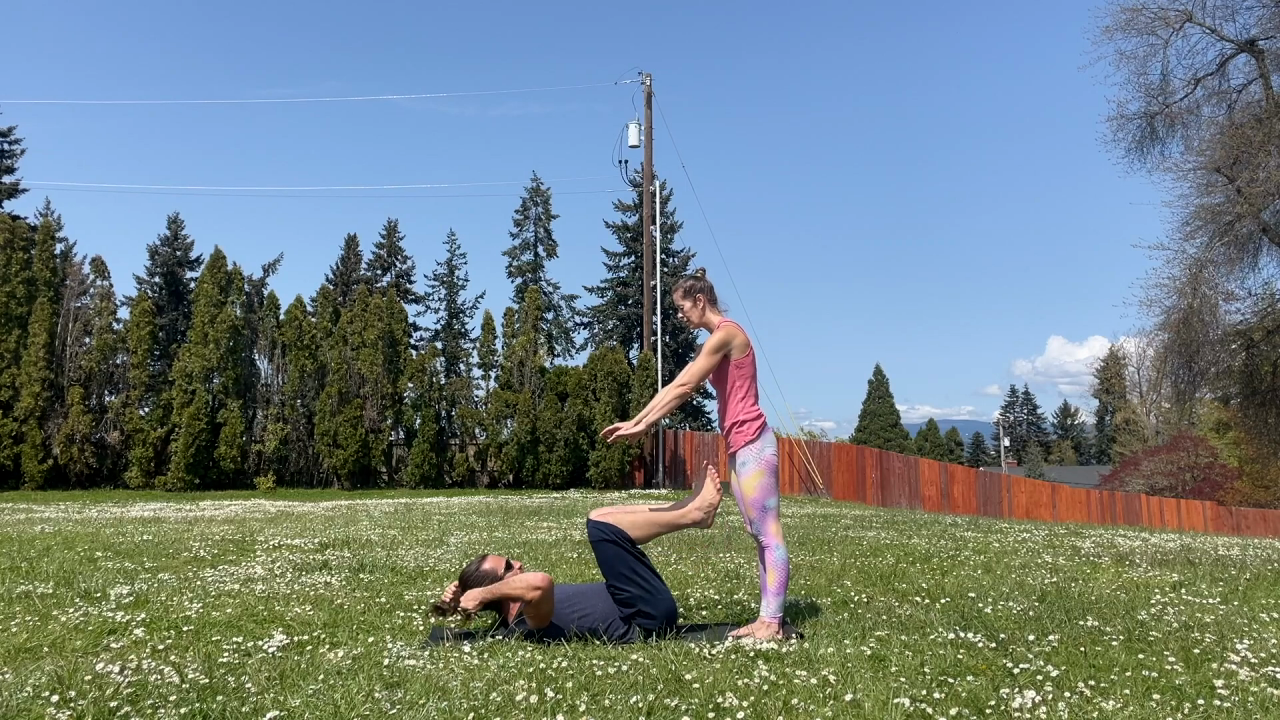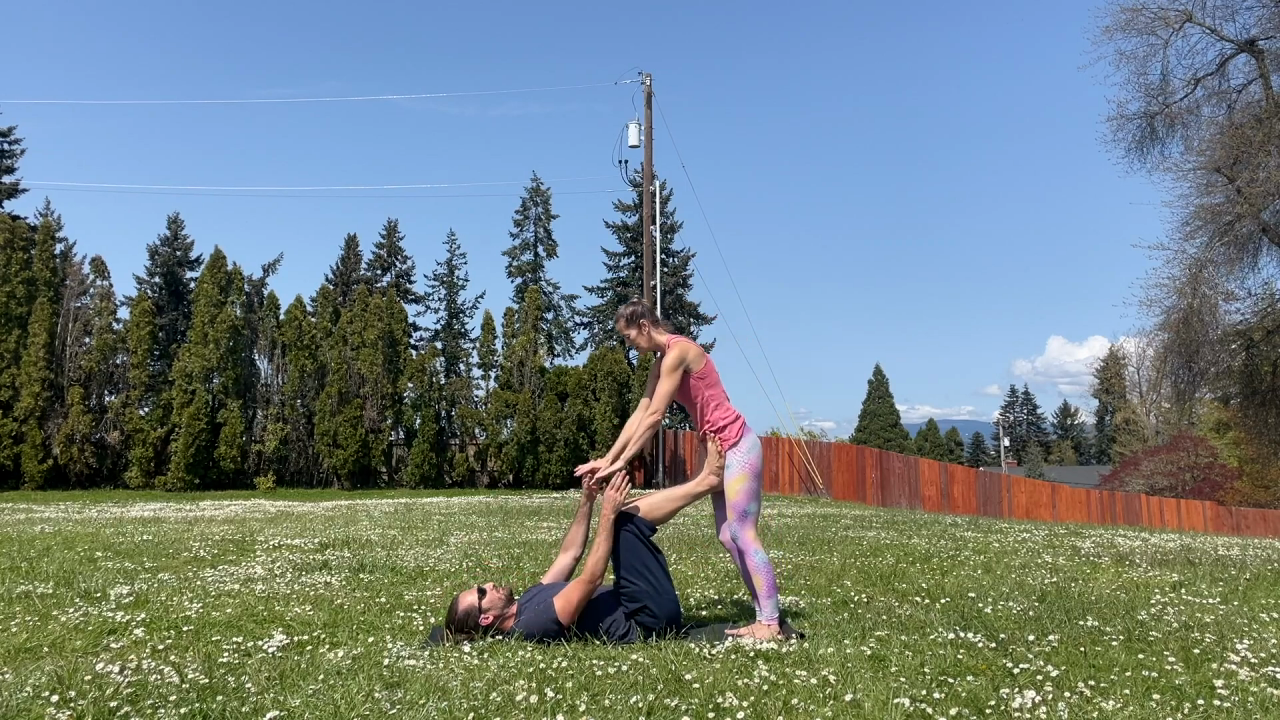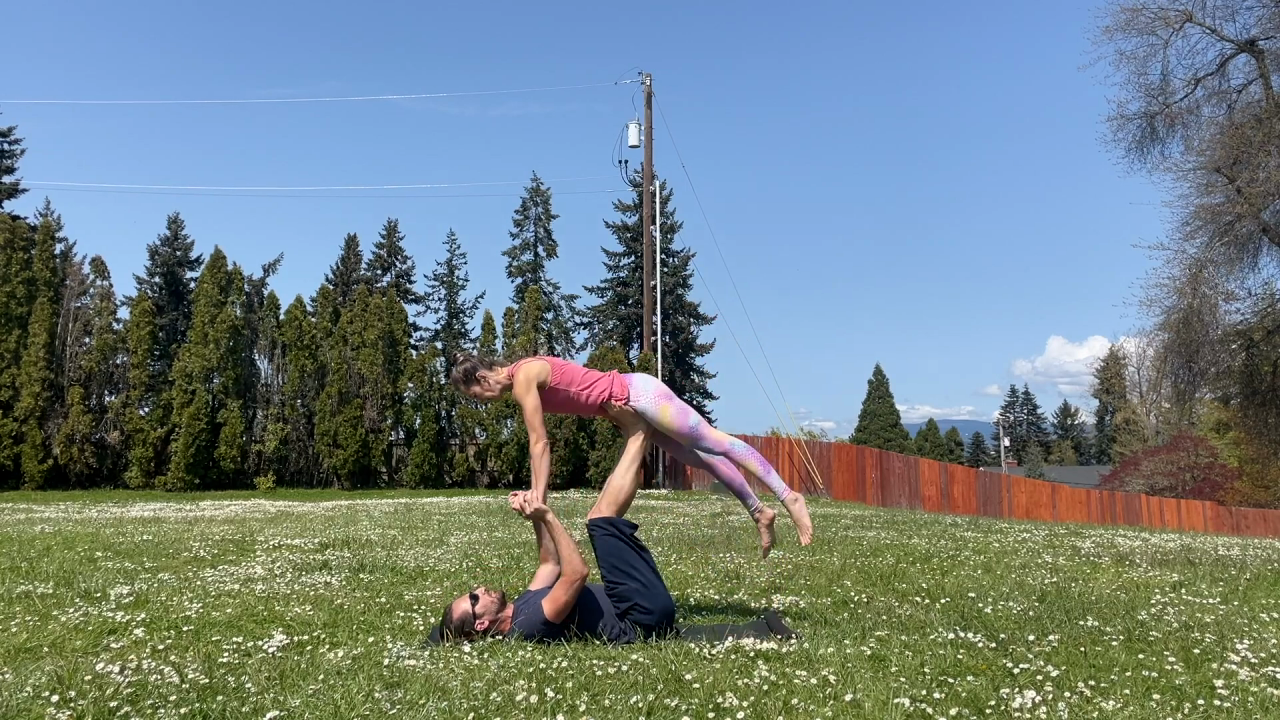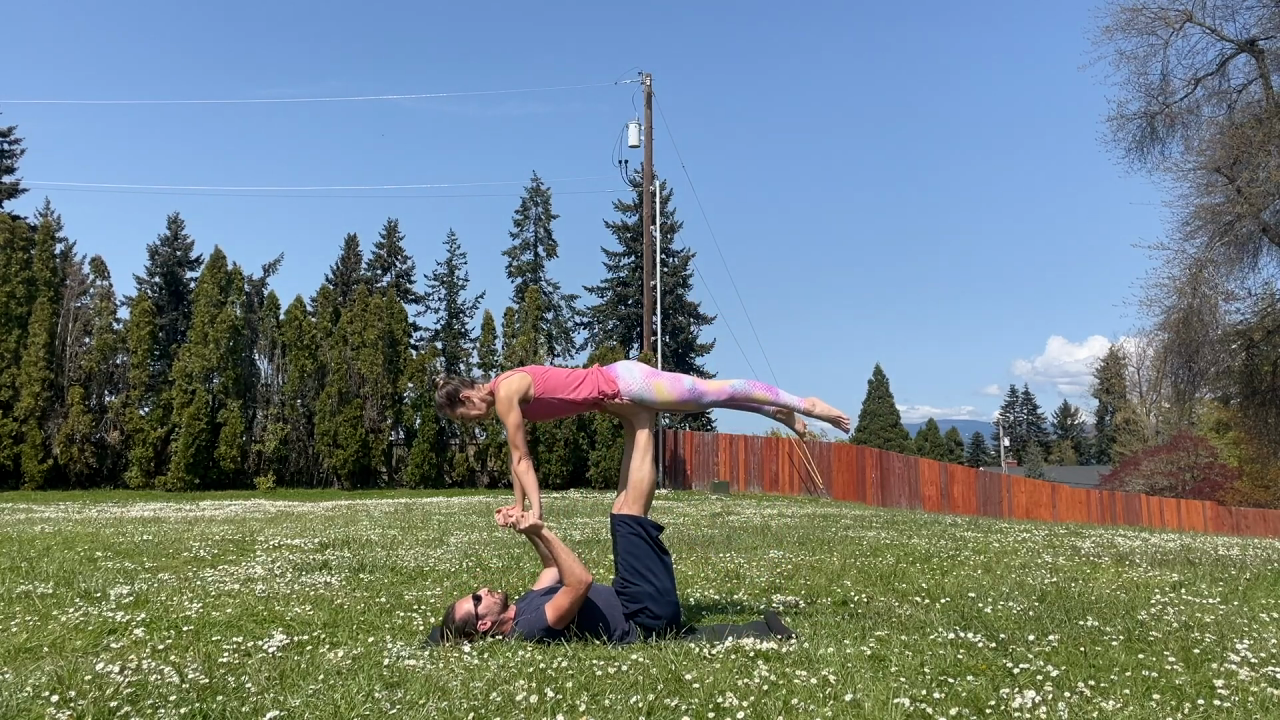
dt=0.7s
person 1, frame 1
left shoulder: (726, 334)
right shoulder: (713, 342)
left elbow: (685, 388)
right elbow: (675, 385)
left wrist: (643, 426)
right wrist: (634, 421)
left hip: (751, 442)
right hip: (739, 446)
left knee: (768, 533)
right knee: (758, 533)
left ankle: (772, 621)
right ankle: (766, 618)
person 1, frame 2
left shoulder: (678, 351)
right shoulder: (662, 362)
left elbow: (655, 416)
right elbow: (639, 414)
left wrist: (622, 462)
right wrist: (608, 459)
left hip: (736, 444)
right hip: (722, 449)
left knee: (743, 536)
right knee: (729, 537)
left ankle: (770, 623)
right ankle: (763, 617)
person 1, frame 3
left shoulder: (523, 378)
right shoulder: (523, 379)
left elbow: (540, 444)
right elbow: (539, 445)
left wrist: (538, 500)
right wrist: (534, 494)
left hip: (633, 394)
right hip: (627, 401)
left knee: (715, 443)
right knee: (699, 456)
left ankle: (789, 499)
right ankle: (759, 512)
person 1, frame 4
left shoulder: (505, 392)
right shoulder: (507, 395)
left elbow: (521, 458)
right elbow: (519, 458)
left wrist: (536, 513)
right wrist: (519, 506)
left hip: (622, 385)
right hip: (618, 392)
left knee: (715, 393)
right knee: (709, 396)
left ankle: (805, 404)
right ankle: (777, 410)
person 2, frame 1
left shoulder: (515, 614)
right shoulder: (529, 624)
right elbow: (541, 581)
left wrist: (463, 587)
right wrist: (481, 594)
left hip: (642, 617)
right hip: (646, 620)
left knee: (605, 517)
right knee: (600, 521)
left ankle: (690, 508)
right ankle: (693, 513)
person 2, frame 2
left shoulder: (526, 603)
right shoulder: (533, 624)
left elbow: (569, 554)
right elbow: (591, 577)
left wrist: (588, 500)
right wrist: (608, 513)
left hip: (644, 617)
right hip: (648, 620)
right knee: (625, 515)
left ankle: (703, 482)
right ankle: (705, 481)
person 2, frame 3
left shoulder: (523, 608)
right shoulder: (529, 626)
left elbow: (551, 564)
right elbow: (576, 573)
left wrist: (537, 520)
right wrist: (546, 515)
left hip: (643, 619)
right hip: (642, 618)
right knee: (601, 518)
person 2, frame 4
left shoulder: (524, 609)
right shoulder: (532, 627)
left elbow: (555, 571)
right elbow: (580, 581)
left wrist: (527, 531)
right wrist: (540, 532)
left hip: (643, 623)
right hip: (646, 618)
right knee: (627, 516)
